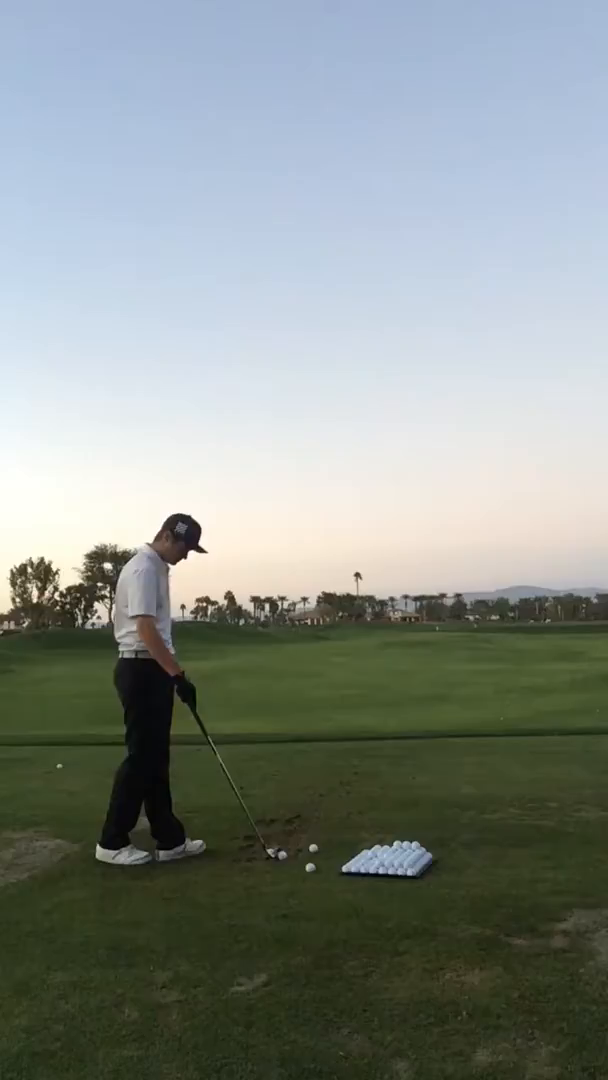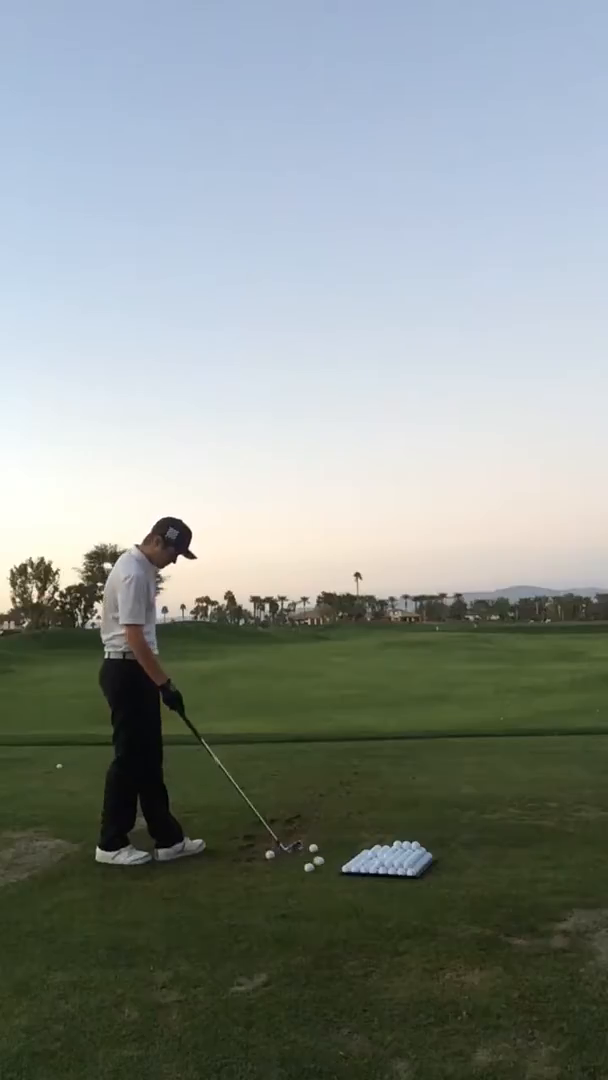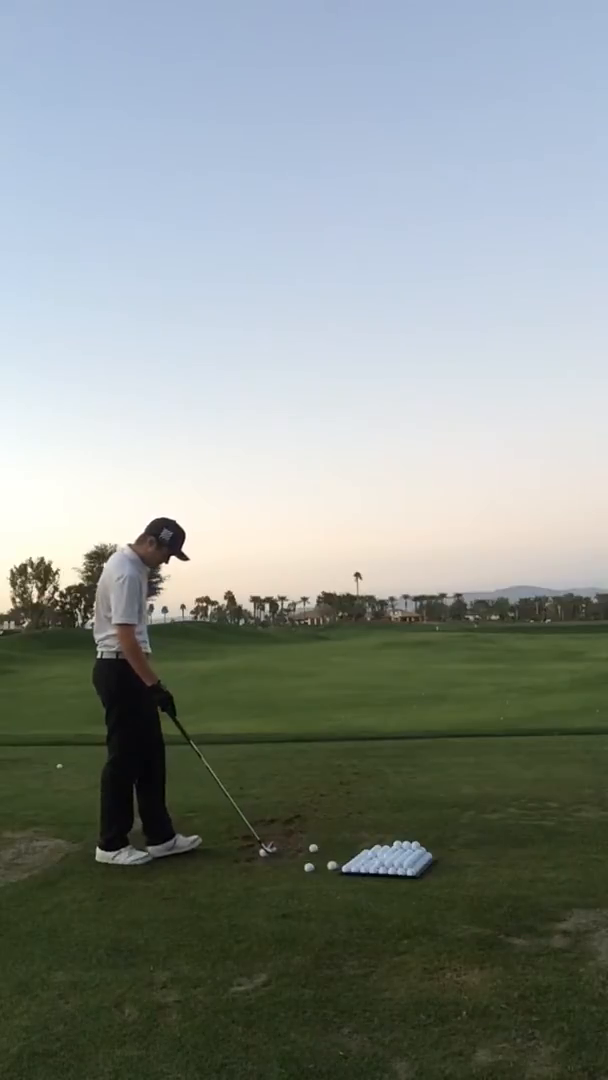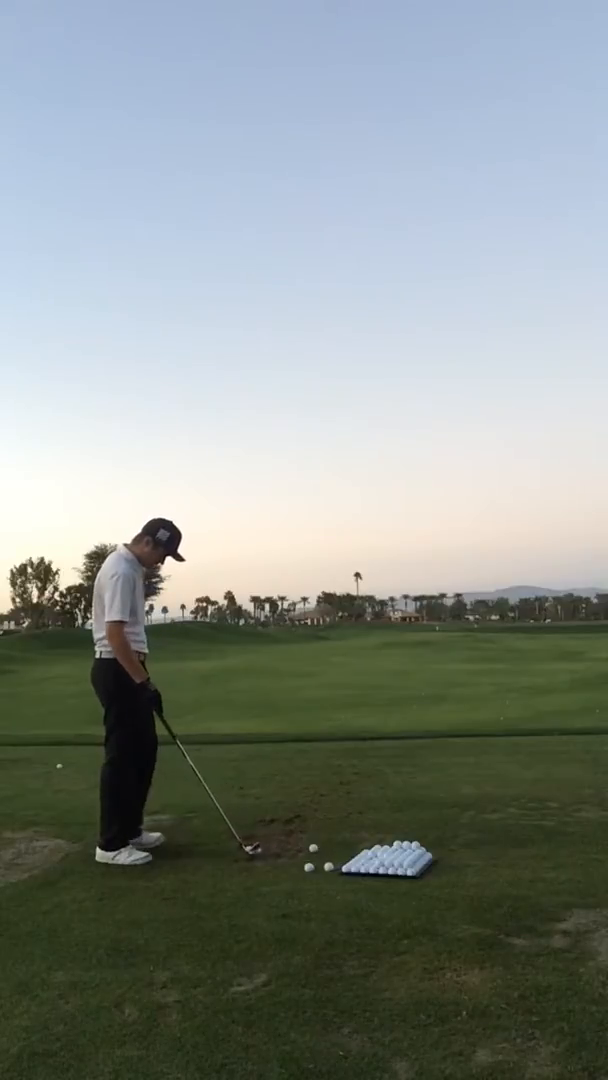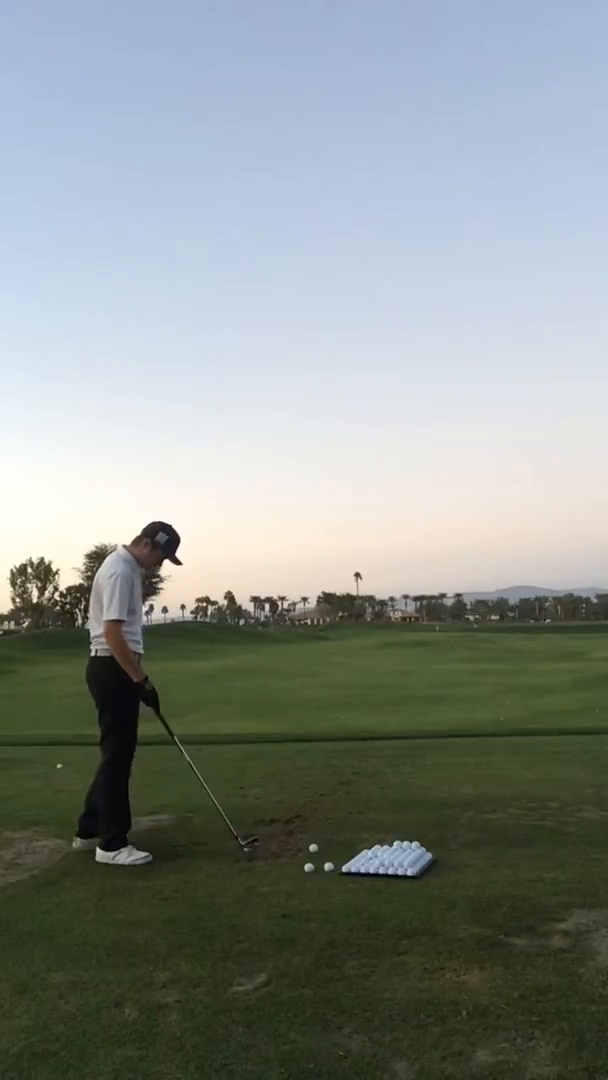
dt=0.3s
person 1, frame 1
left shoulder: (156, 567)
right shoulder: (143, 569)
right elbow: (146, 630)
left wrist: (171, 674)
right wrist: (178, 674)
left hip: (151, 671)
right hip: (141, 671)
left knee: (155, 759)
right knee: (140, 757)
left ankle: (169, 840)
right ankle: (112, 842)
person 1, frame 2
left shoulder: (140, 567)
right shoulder: (133, 574)
right elbow: (134, 637)
right wrist: (165, 684)
left hip: (135, 670)
right hip: (127, 672)
left knee: (148, 757)
right knee: (130, 757)
left ankle: (168, 839)
right ankle: (111, 843)
person 1, frame 3
left shoulder: (131, 565)
right shoulder: (126, 573)
right elbow: (125, 637)
right wrist: (155, 685)
left hip: (128, 671)
right hip: (120, 672)
left knee: (150, 753)
right knee: (124, 757)
left ankle: (159, 836)
right ankle: (111, 844)
person 1, frame 4
left shoulder: (130, 566)
right shoulder: (121, 572)
right elbow: (115, 634)
right wrist: (143, 682)
left hip: (127, 670)
right hip: (117, 672)
left knee: (144, 750)
right knee: (122, 756)
left ankle: (128, 829)
right ankle: (112, 843)
person 1, frame 5
left shoulder: (126, 566)
right shoulder: (120, 572)
right elbow: (113, 633)
right wrist: (142, 680)
left hip: (115, 669)
right hip: (113, 670)
left knee: (118, 752)
right knee: (117, 754)
left ankle: (91, 828)
right ankle: (111, 843)
